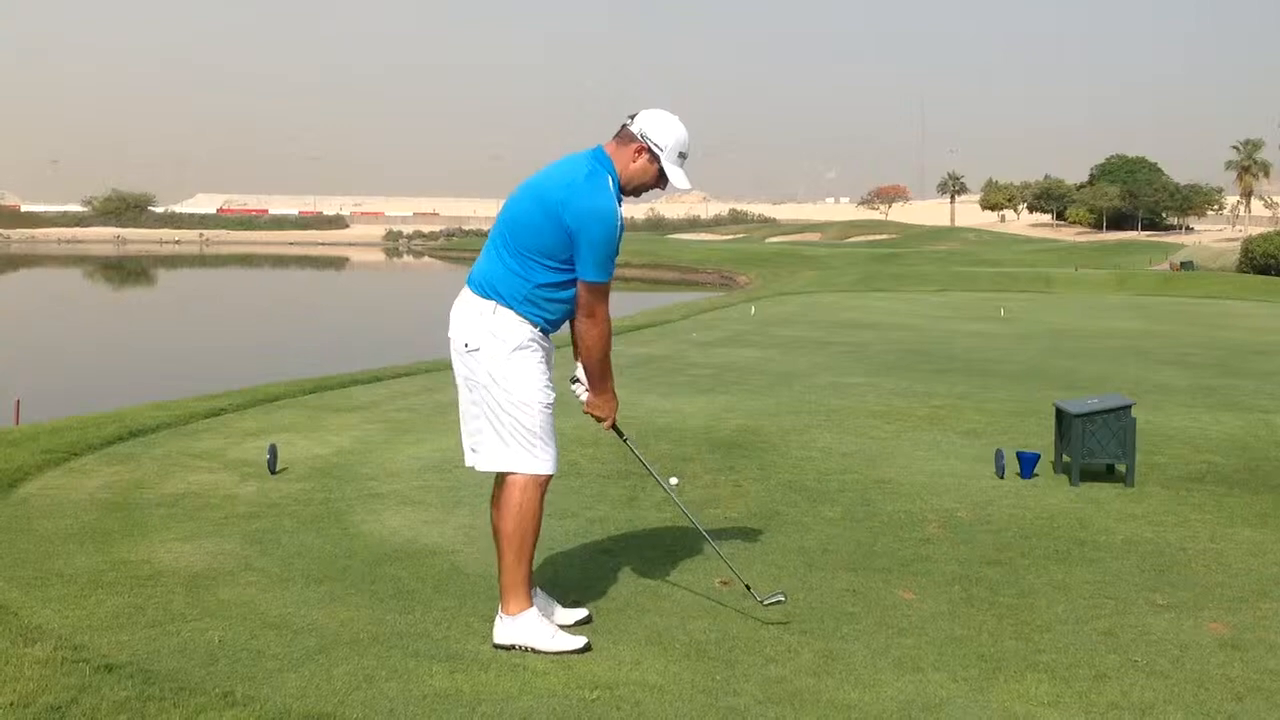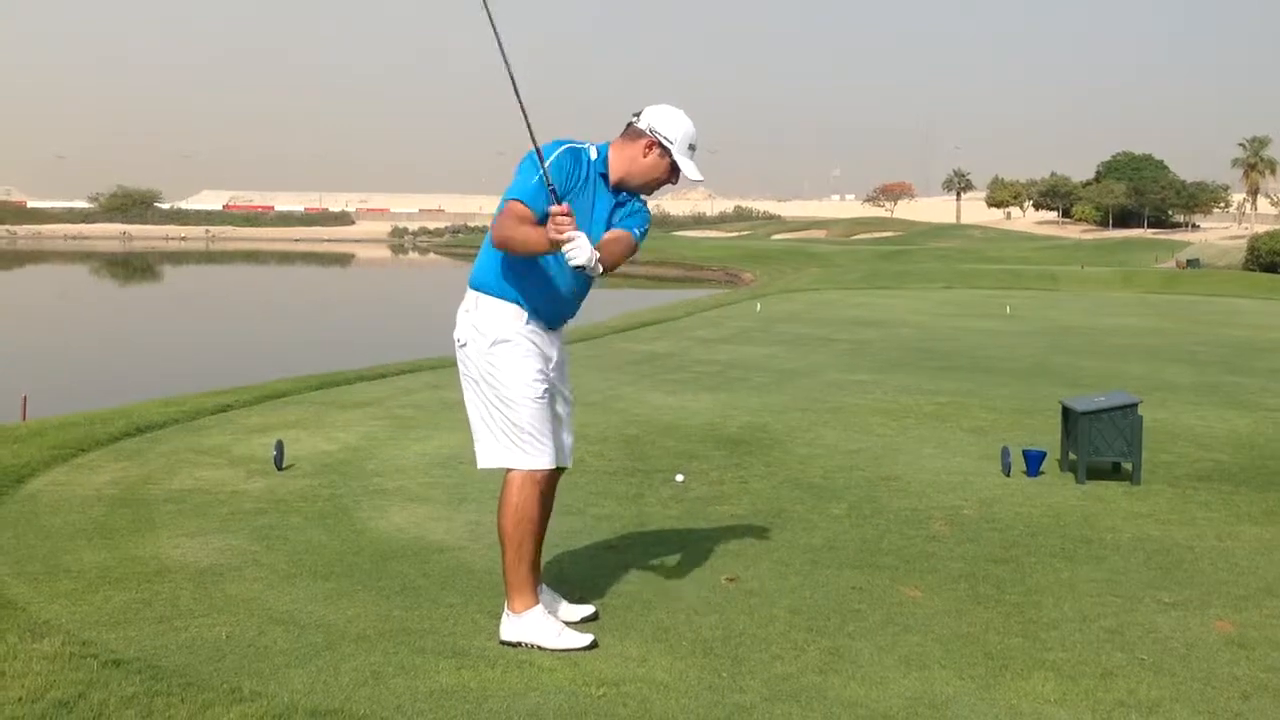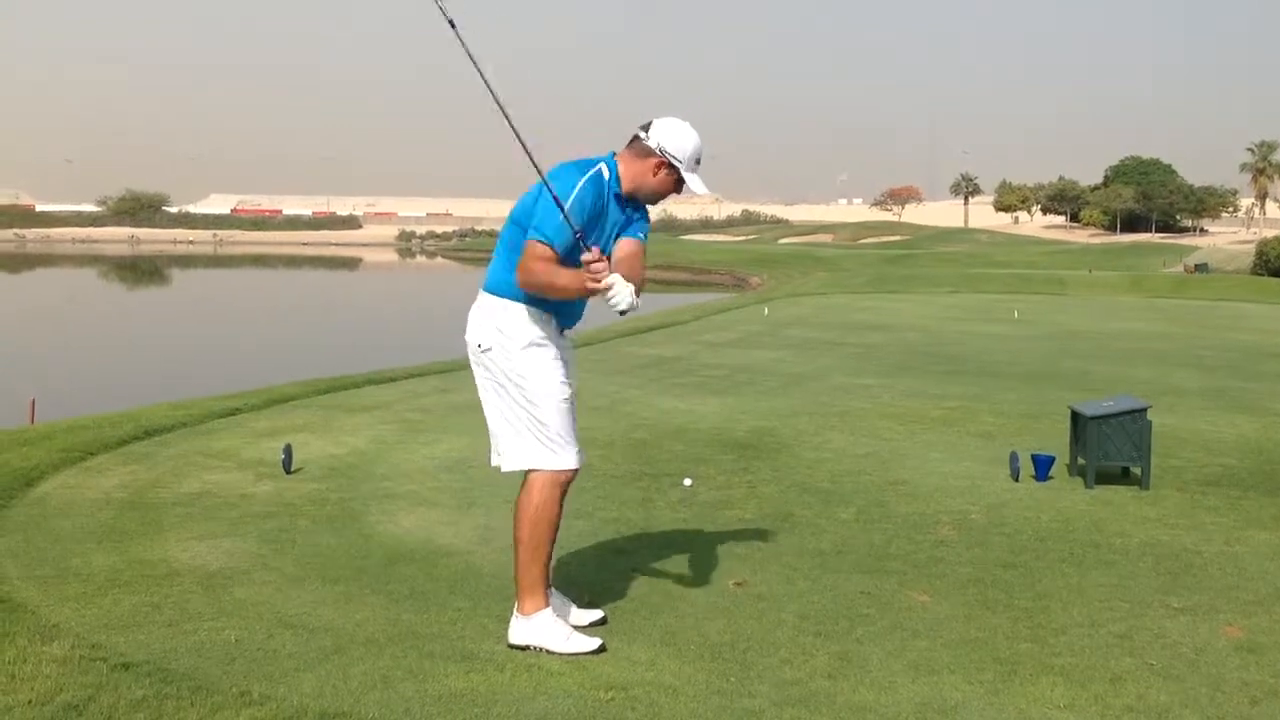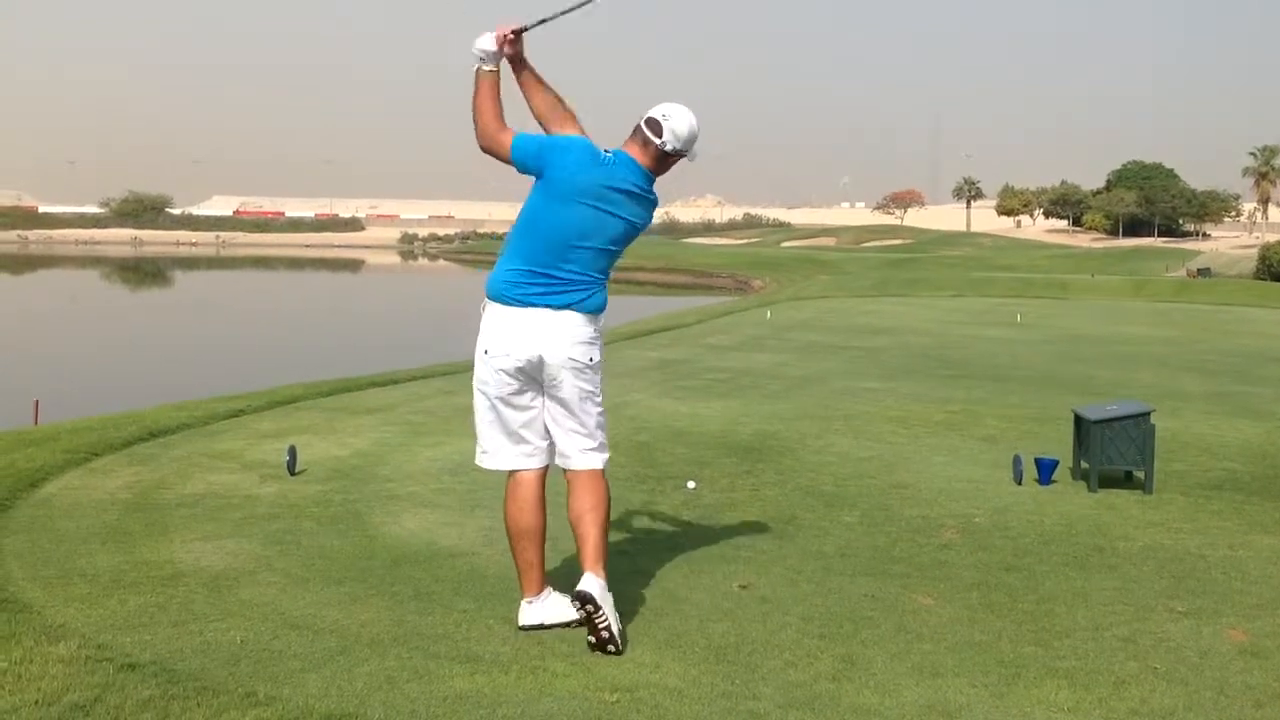
dt=0.5s
person 1, frame 1
left shoulder: (583, 175)
right shoulder: (596, 203)
left elbow: (583, 304)
right elbow: (591, 313)
left wrist: (588, 371)
right wrist: (603, 390)
left hip: (500, 328)
right hip: (501, 333)
left knee: (517, 468)
right knee: (528, 470)
left ankle: (521, 595)
right ankle: (515, 616)
person 1, frame 2
left shoulder: (633, 209)
right shoulder: (563, 160)
left elbow: (616, 251)
right elbow: (503, 232)
left wrist: (588, 251)
right wrist: (553, 239)
left hip: (543, 331)
right hip: (499, 325)
left knee: (548, 465)
right knee: (529, 466)
left ankle: (530, 592)
right ankle: (521, 614)
person 1, frame 3
left shoulder: (631, 212)
right shoulder: (579, 183)
left elbow: (630, 267)
right elbow: (530, 273)
left wrist: (616, 282)
right wrist: (590, 278)
left hip: (535, 334)
right hip: (515, 330)
left knee: (543, 469)
right knee: (550, 467)
left ankle: (537, 595)
right ankle: (531, 616)
person 1, frame 4
left shoulder: (574, 163)
right shoulder: (644, 204)
left elbow: (490, 139)
left wrist: (492, 63)
right wrist: (521, 65)
left hip: (506, 327)
right hip: (571, 336)
left knee: (524, 465)
right knee: (585, 461)
left ankle: (535, 596)
right ankle: (593, 581)
